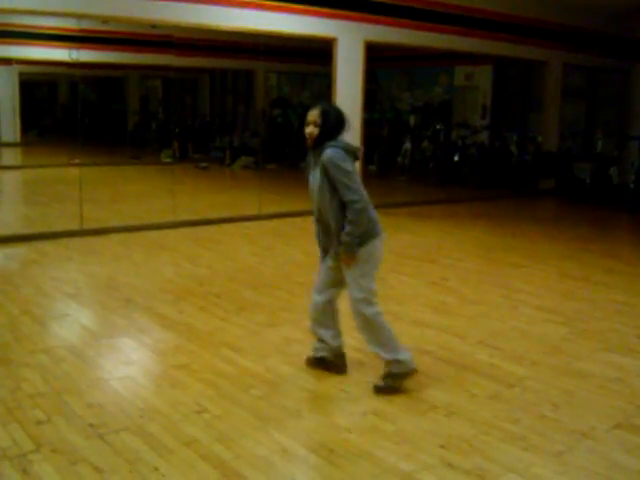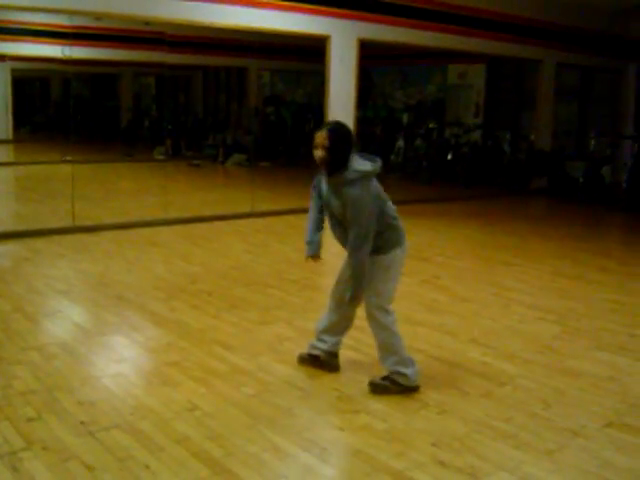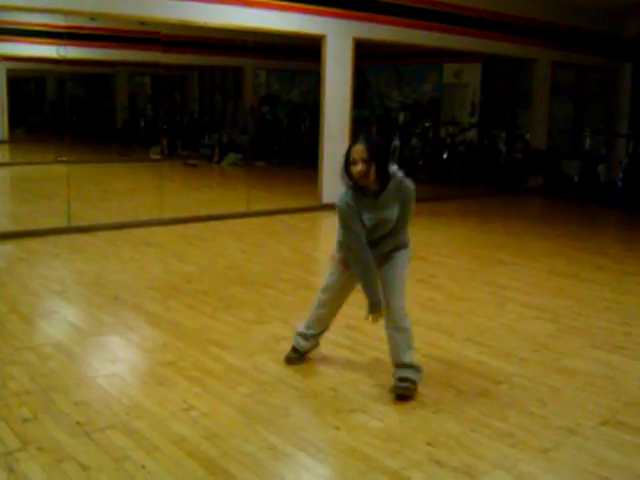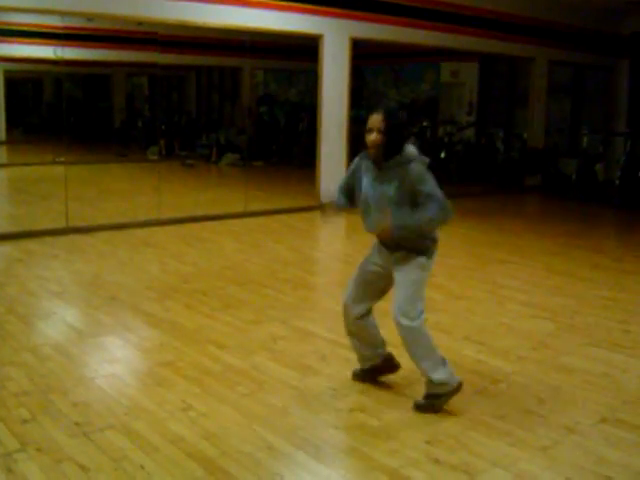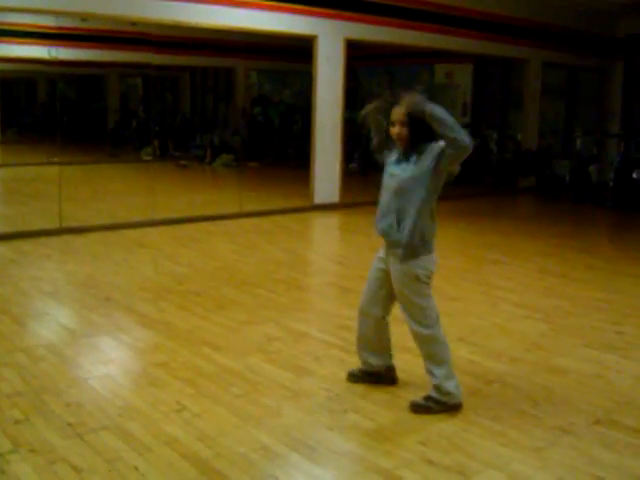
dt=0.5s
person 1, frame 1
left shoulder: (331, 157)
right shoulder: (316, 157)
left elbow: (357, 202)
left wrist: (347, 244)
right wrist: (326, 246)
left hip: (360, 245)
right hip: (338, 246)
left knee: (362, 305)
right knee: (321, 295)
left ankle: (398, 364)
right ankle: (329, 353)
person 1, frame 2
left shoulder: (359, 186)
right shoulder: (328, 171)
left elbow: (361, 239)
right elbow: (317, 203)
left wrist: (357, 283)
right wrist: (312, 239)
left hip: (384, 248)
right hip: (361, 247)
left knee: (377, 309)
right knee: (341, 296)
left ankle: (403, 375)
right ankle: (324, 351)
person 1, frame 3
left shoulder: (403, 188)
right shoulder: (348, 200)
left elbow: (398, 234)
right elbow: (355, 250)
right wrist: (372, 295)
left hip: (391, 251)
right hip: (355, 253)
left knee: (395, 309)
right knee: (328, 298)
left ankle: (407, 375)
right ankle: (303, 343)
person 1, frame 4
left shoulder: (411, 169)
right shoulder: (363, 164)
left elbow: (441, 211)
right elbow: (346, 195)
left wrist: (397, 224)
right wrist: (337, 202)
left hip: (414, 253)
right hip: (383, 250)
left knee: (406, 318)
right knee: (352, 306)
left ankle: (442, 382)
right ankle: (378, 360)
person 1, frame 5
left shoulder: (435, 155)
right shoulder: (396, 154)
left elbow: (463, 144)
right elbow: (380, 147)
left wrist: (427, 108)
right wrist: (375, 122)
left hip: (412, 255)
right hip: (389, 249)
left knee: (423, 324)
right knee: (370, 310)
left ankle: (447, 393)
right ankle: (378, 366)
